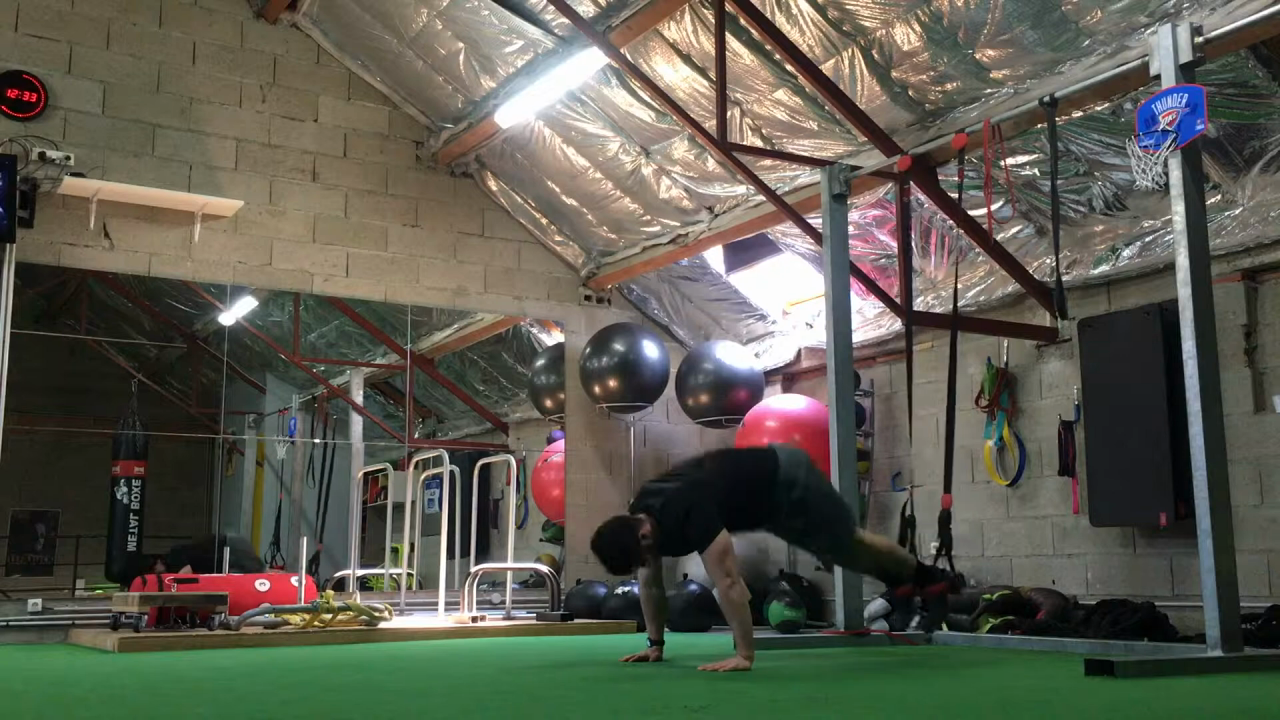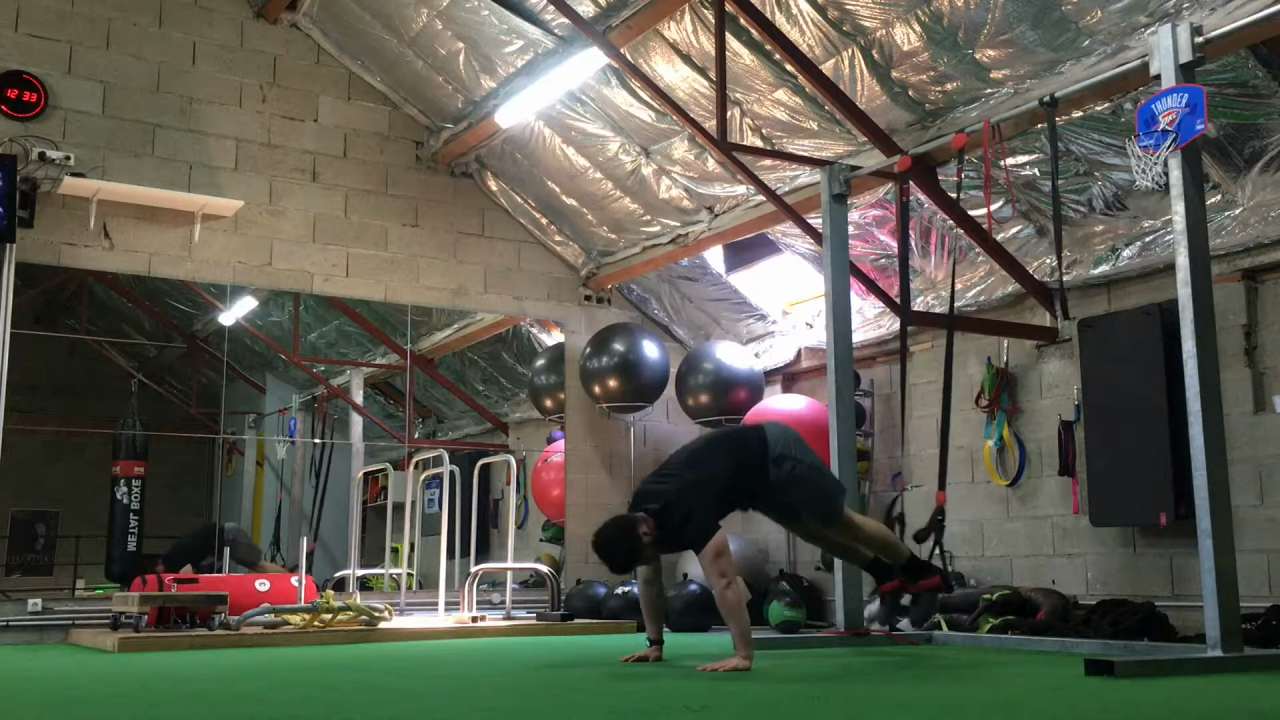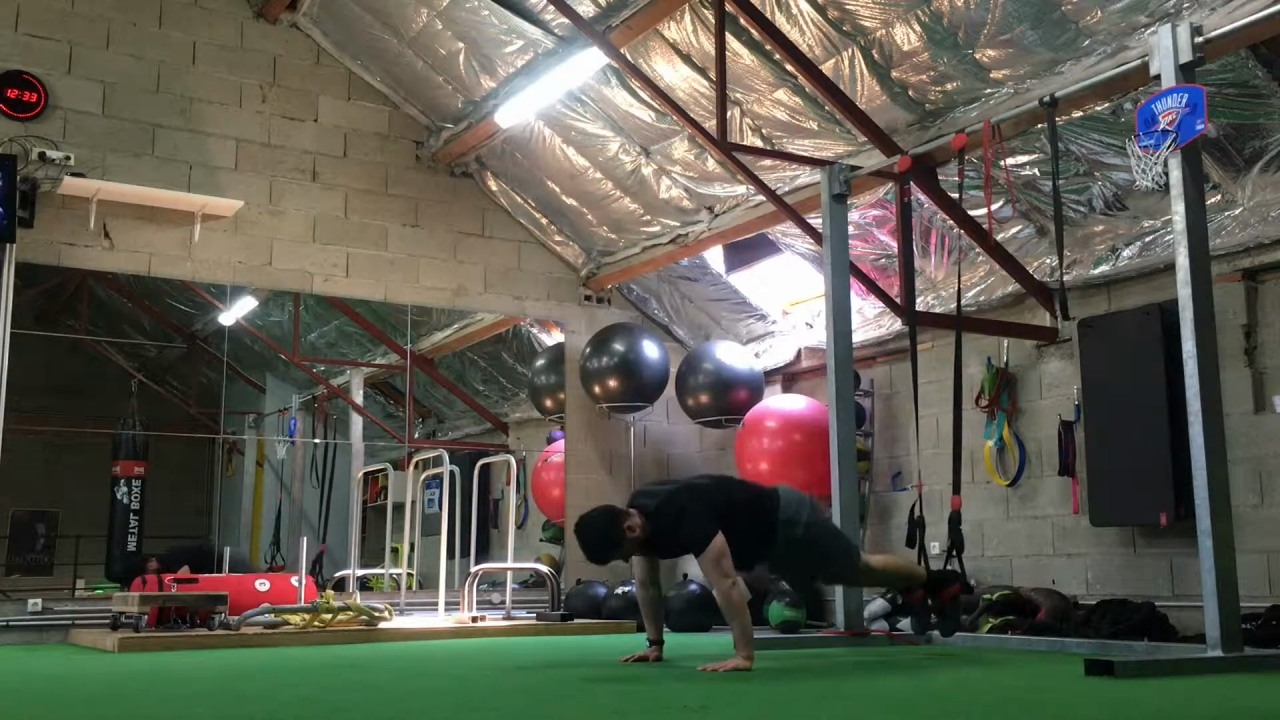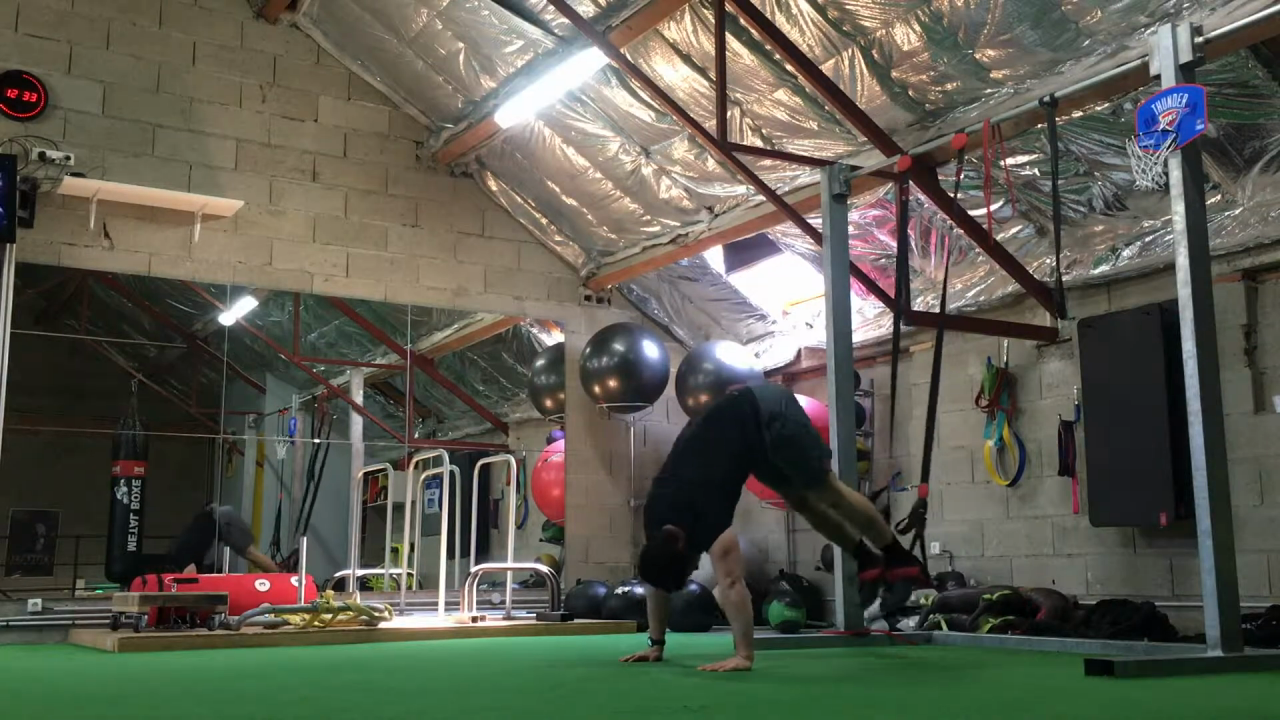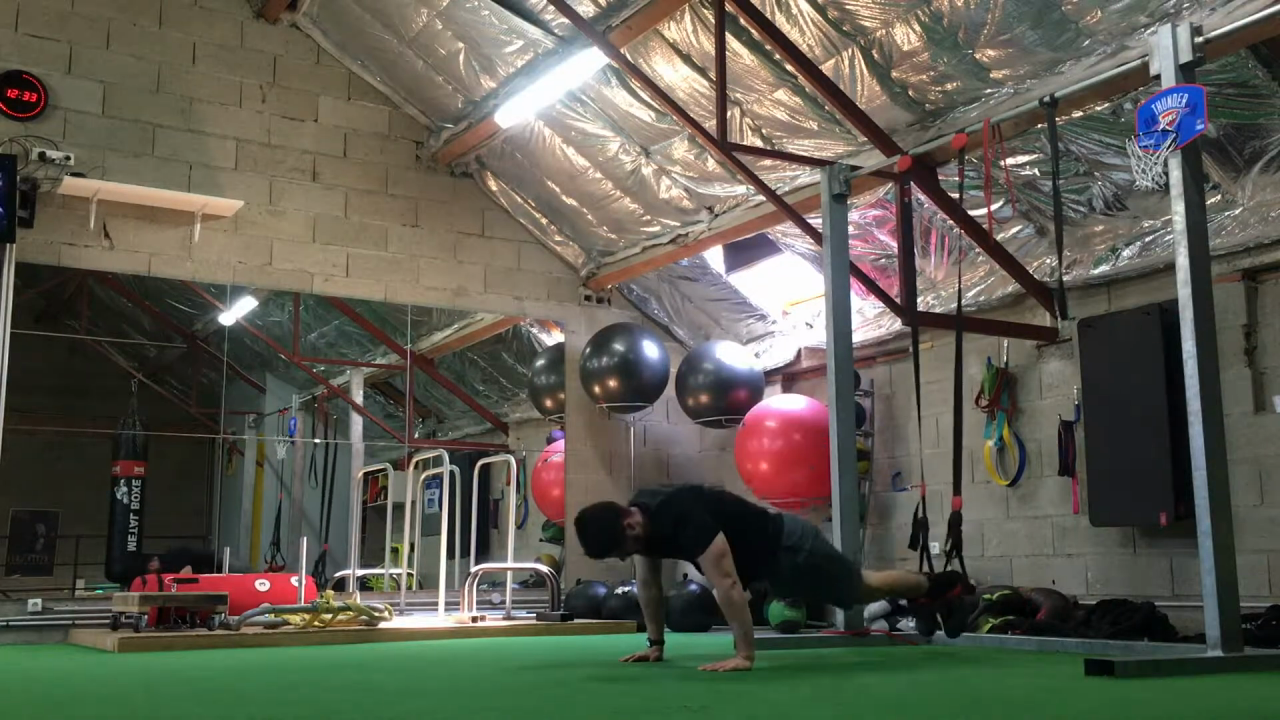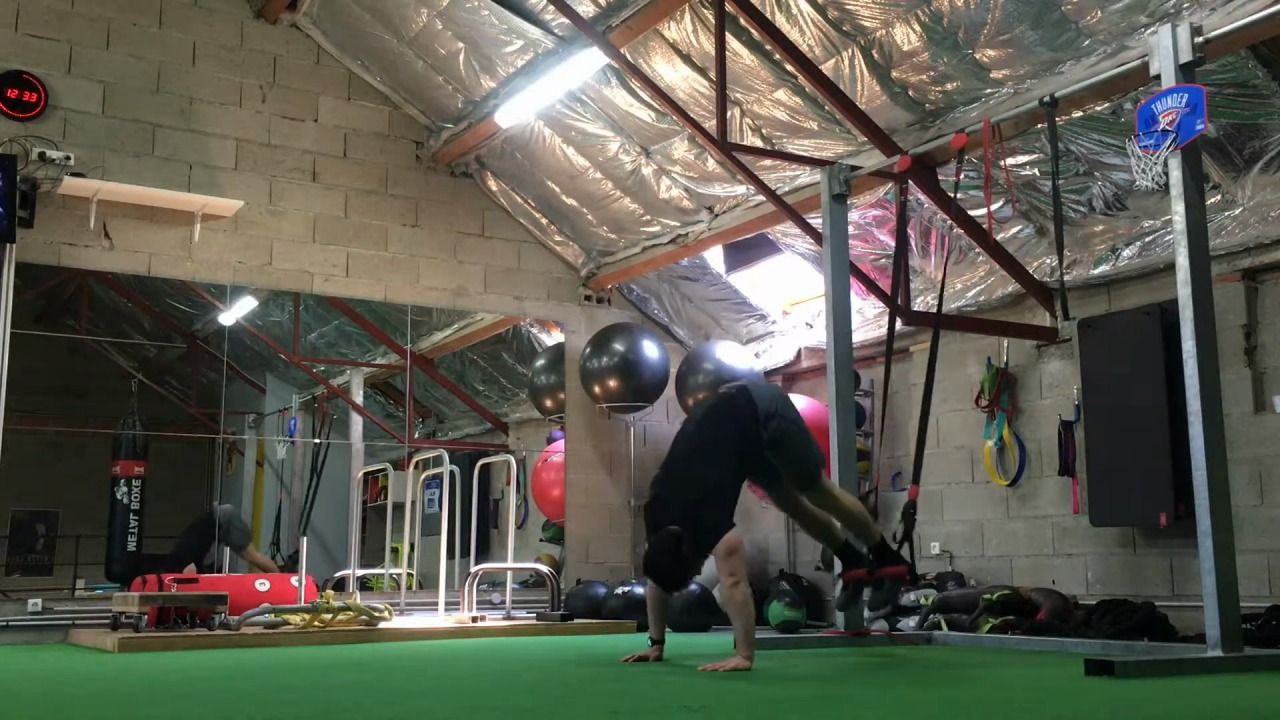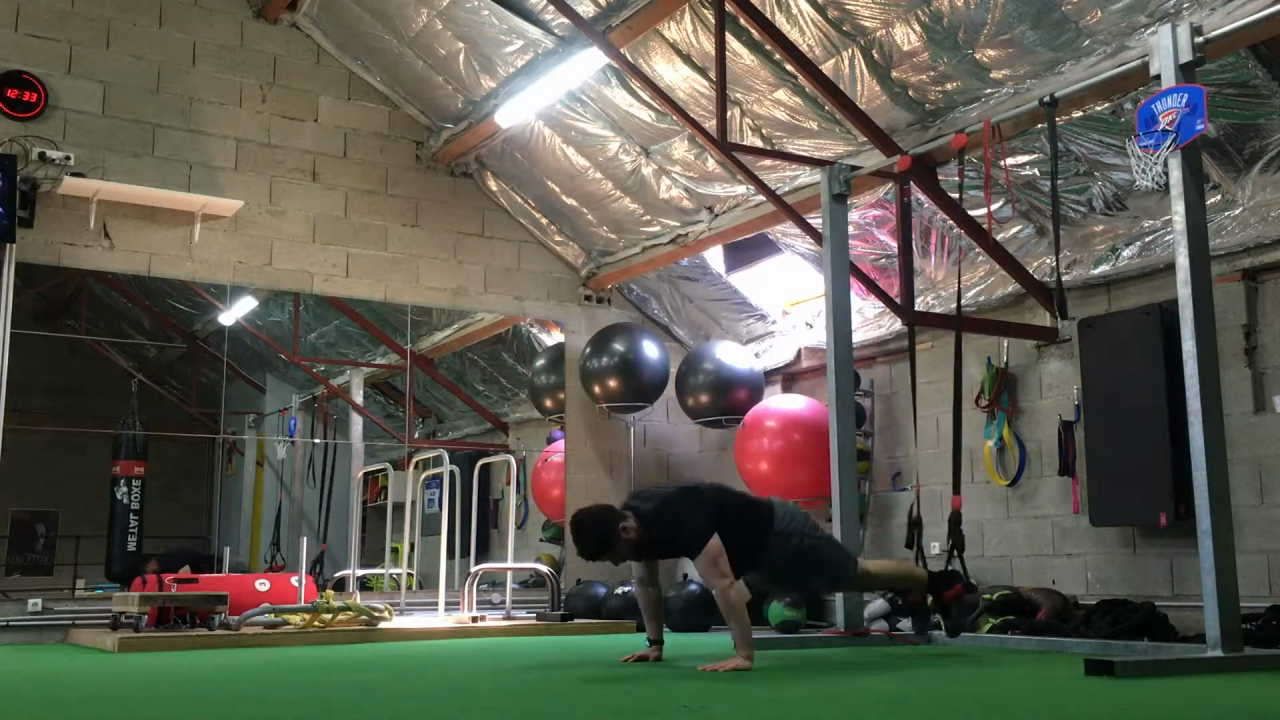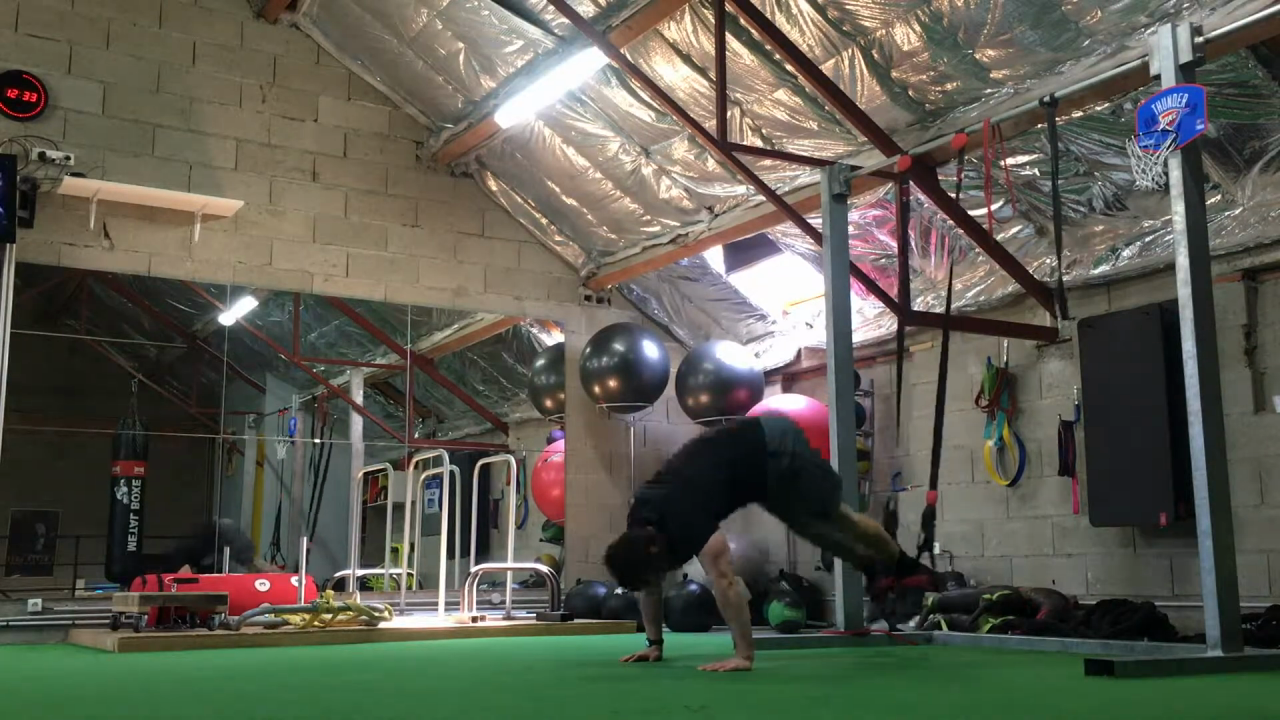
dt=0.5s
person 1, frame 1
left shoulder: (687, 514)
right shoulder: (642, 517)
left elbow: (727, 581)
right elbow: (651, 584)
left wrist: (744, 655)
right wrist: (654, 645)
left hip: (786, 475)
right hip: (768, 494)
left knee: (847, 542)
right knee: (824, 547)
left ankle: (927, 576)
right ankle: (898, 580)
person 1, frame 2
left shoulder: (684, 511)
right shoulder: (640, 514)
left elbow: (723, 582)
right elbow: (649, 581)
left wrist: (743, 655)
right wrist: (655, 643)
left hip: (776, 452)
right hip: (757, 467)
left knee: (837, 522)
right knee: (807, 529)
left ankle: (918, 571)
right ankle: (886, 573)
person 1, frame 3
left shoulder: (682, 514)
right shoulder: (639, 516)
left elbow: (727, 582)
right elbow: (648, 583)
left wrist: (743, 654)
right wrist: (655, 643)
left hip: (786, 520)
right hip: (766, 537)
left knee: (857, 568)
right knee: (843, 574)
left ankle: (940, 582)
right ankle: (913, 589)
person 1, frame 4
left shoulder: (700, 510)
right shoulder: (658, 515)
left elbow: (729, 582)
right elbow: (657, 582)
left wrist: (744, 655)
right wrist: (656, 644)
left hip: (766, 410)
right hip: (742, 413)
left knee: (826, 493)
right knee: (799, 501)
left ankle: (898, 558)
right ankle: (868, 561)
person 1, frame 5
left shoulder: (681, 514)
right shoulder: (641, 515)
left elbow: (727, 582)
right elbow: (648, 582)
left wrist: (745, 654)
right wrist: (656, 644)
left hip: (787, 546)
right hip: (769, 557)
left knee: (858, 589)
right knee: (848, 590)
left ankle: (942, 585)
right ankle: (918, 594)
person 1, frame 6
left shoulder: (703, 514)
right shoulder: (658, 512)
left elbow: (733, 582)
right elbow: (657, 581)
left wrist: (744, 656)
right wrist: (656, 644)
left hip: (762, 409)
left knee: (821, 493)
right knee: (787, 500)
left ankle: (886, 557)
right ankle: (853, 561)
person 1, frame 7
left shoulder: (678, 515)
right shoulder: (636, 518)
left elbow: (724, 583)
right elbow: (646, 582)
left wrist: (744, 654)
right wrist: (655, 643)
left hip: (779, 534)
right hip: (760, 547)
left knee: (855, 575)
right knee: (834, 582)
left ankle: (943, 584)
right ankle: (914, 592)
person 1, frame 8
left shoulder: (683, 516)
right shoulder: (643, 520)
left elbow: (724, 582)
right elbow: (650, 584)
left wrist: (744, 656)
right wrist: (654, 643)
left hip: (775, 445)
right hip: (754, 449)
left knee: (835, 517)
right knee: (805, 524)
left ankle: (903, 568)
right ankle: (877, 567)
